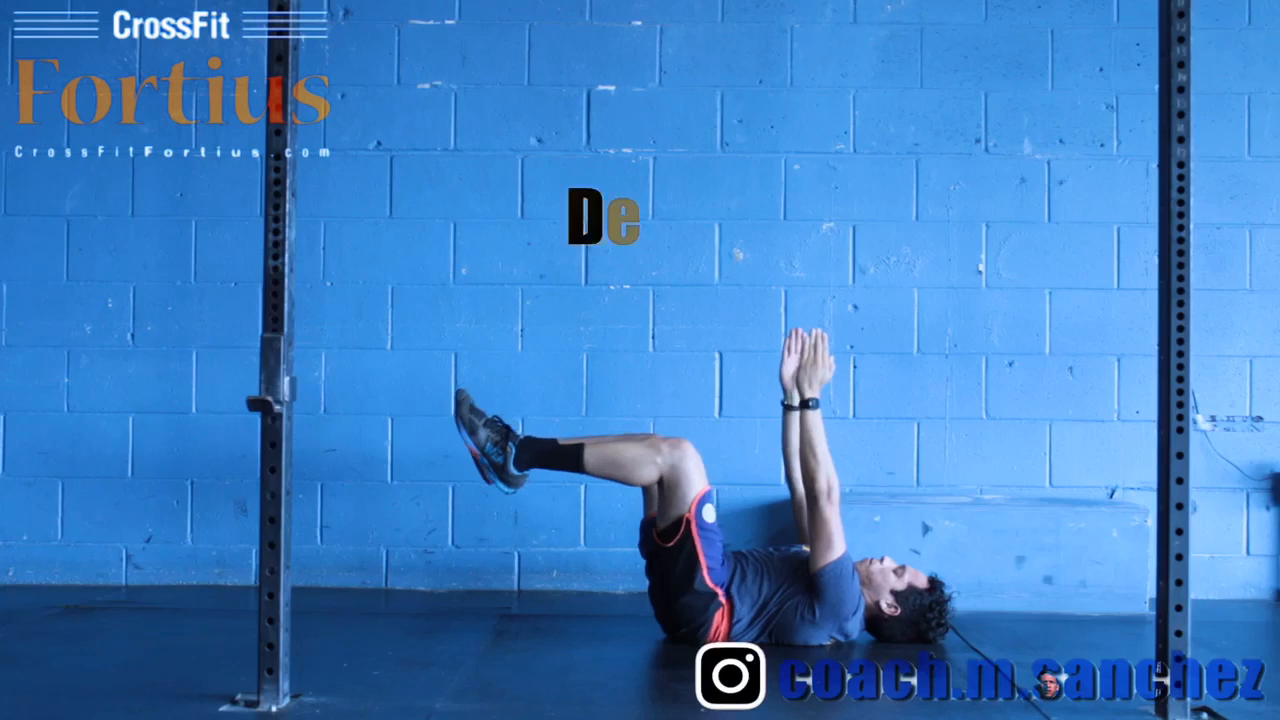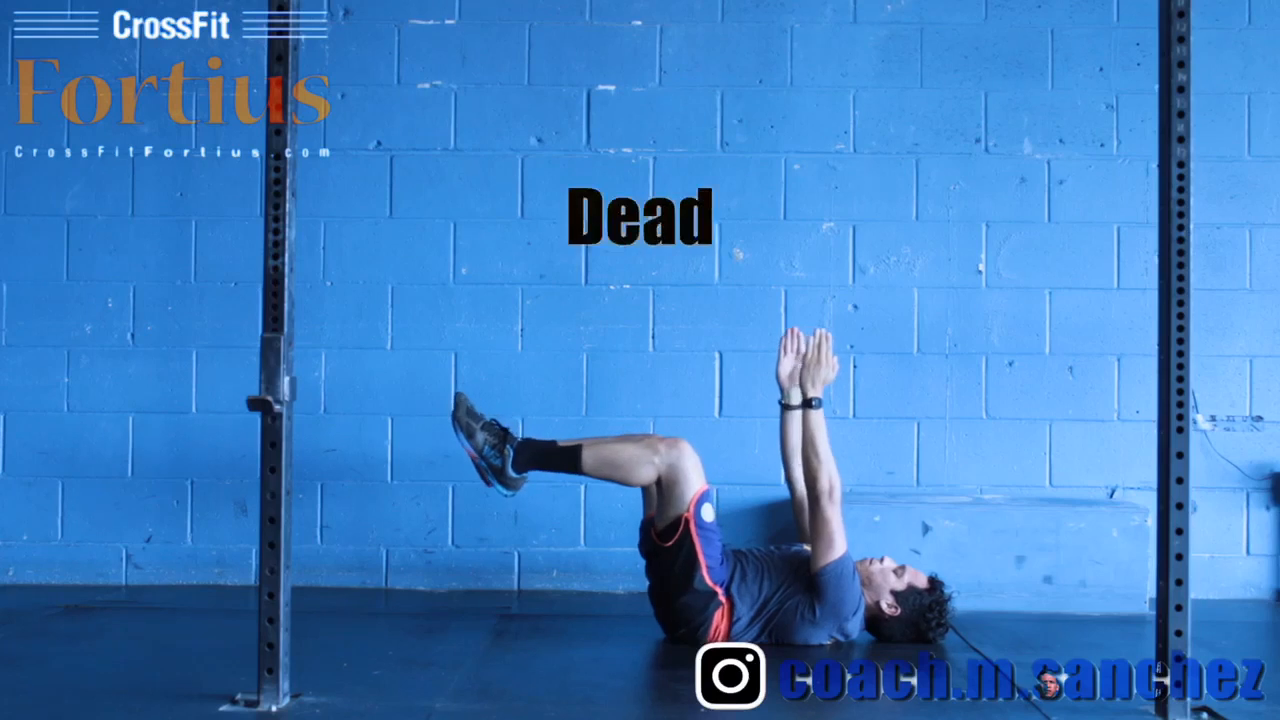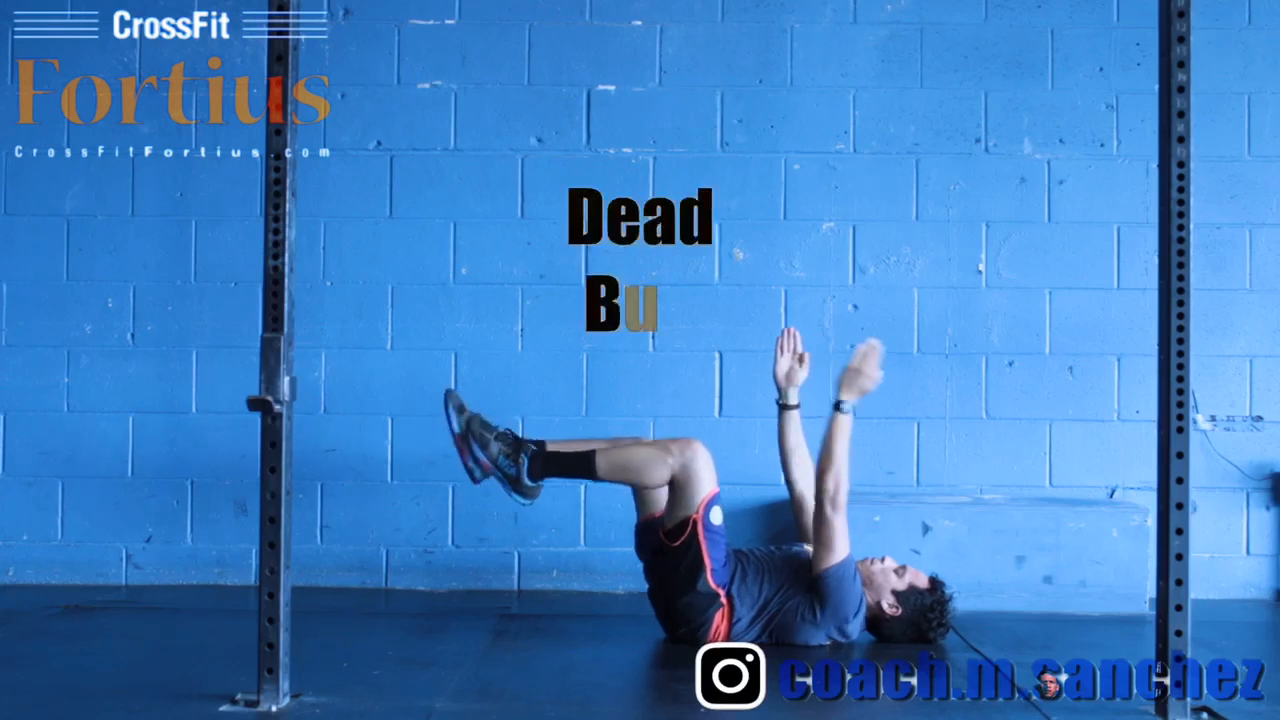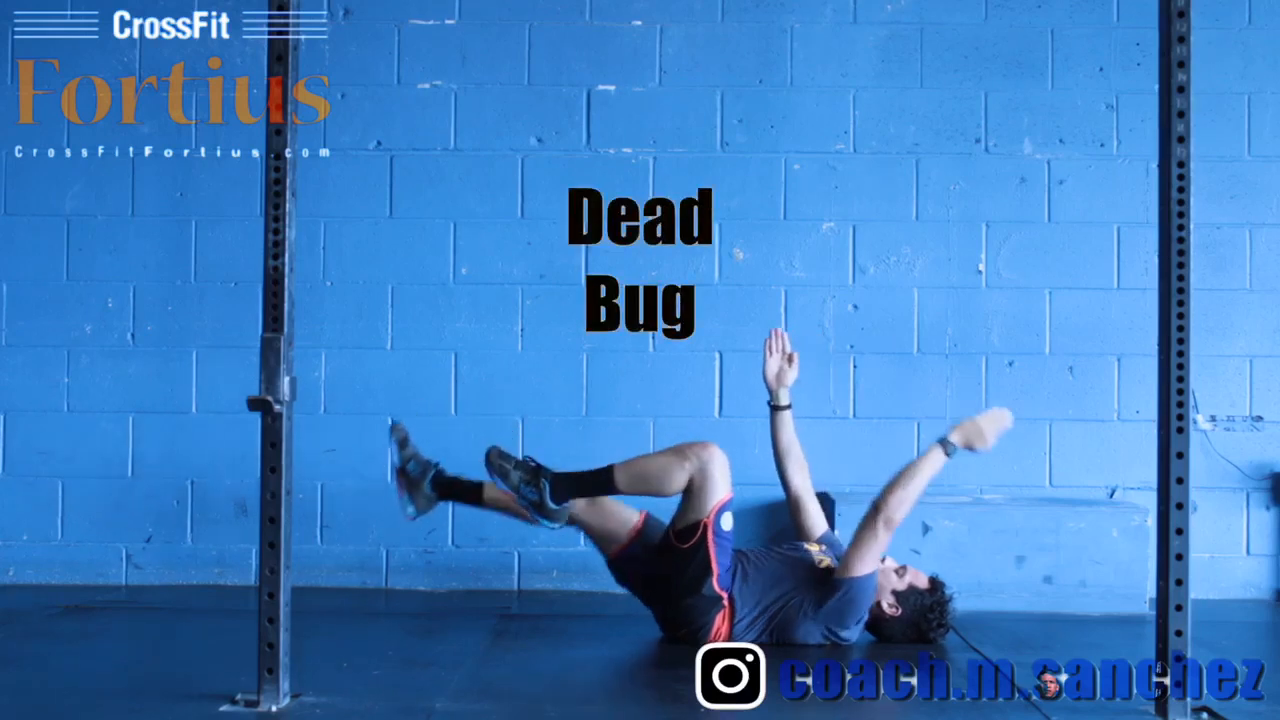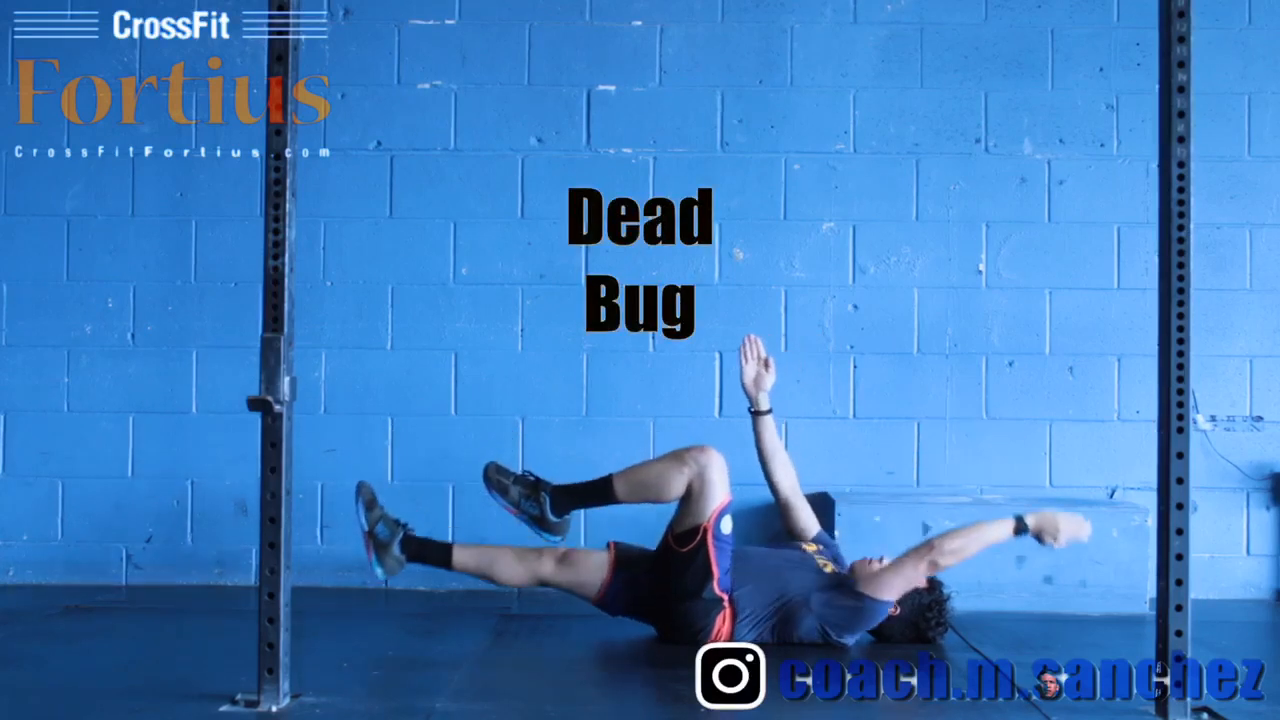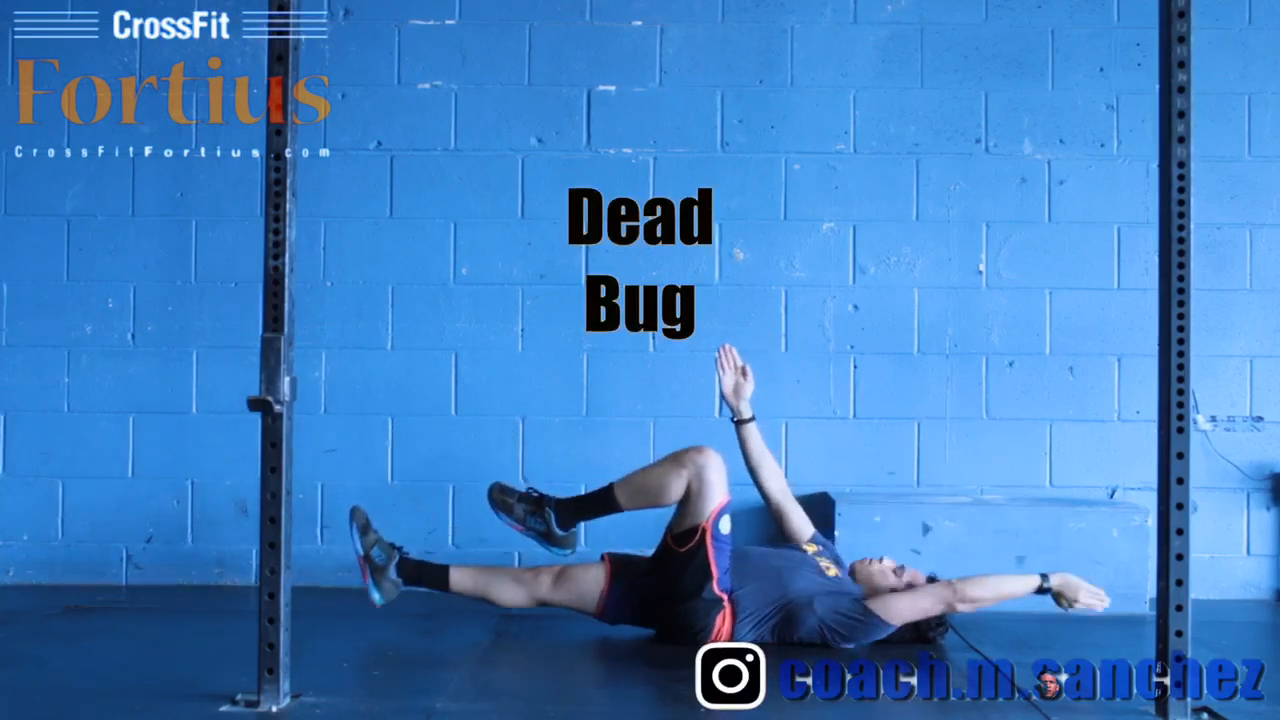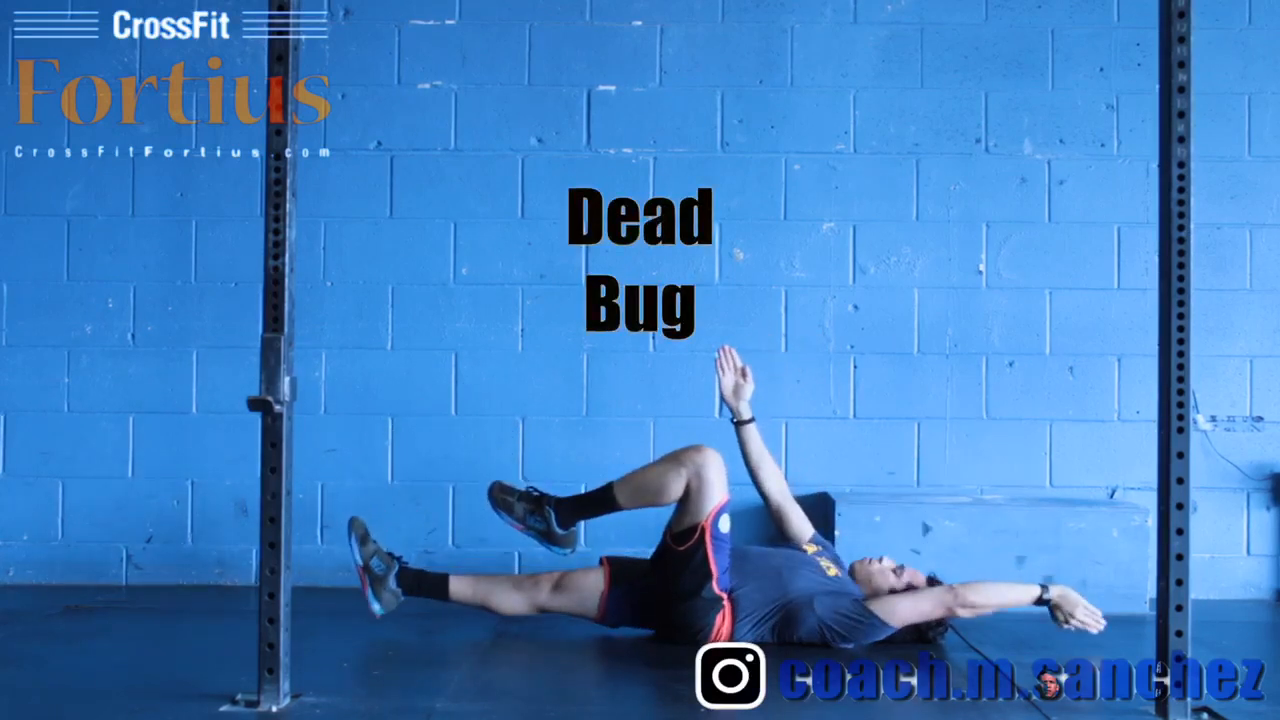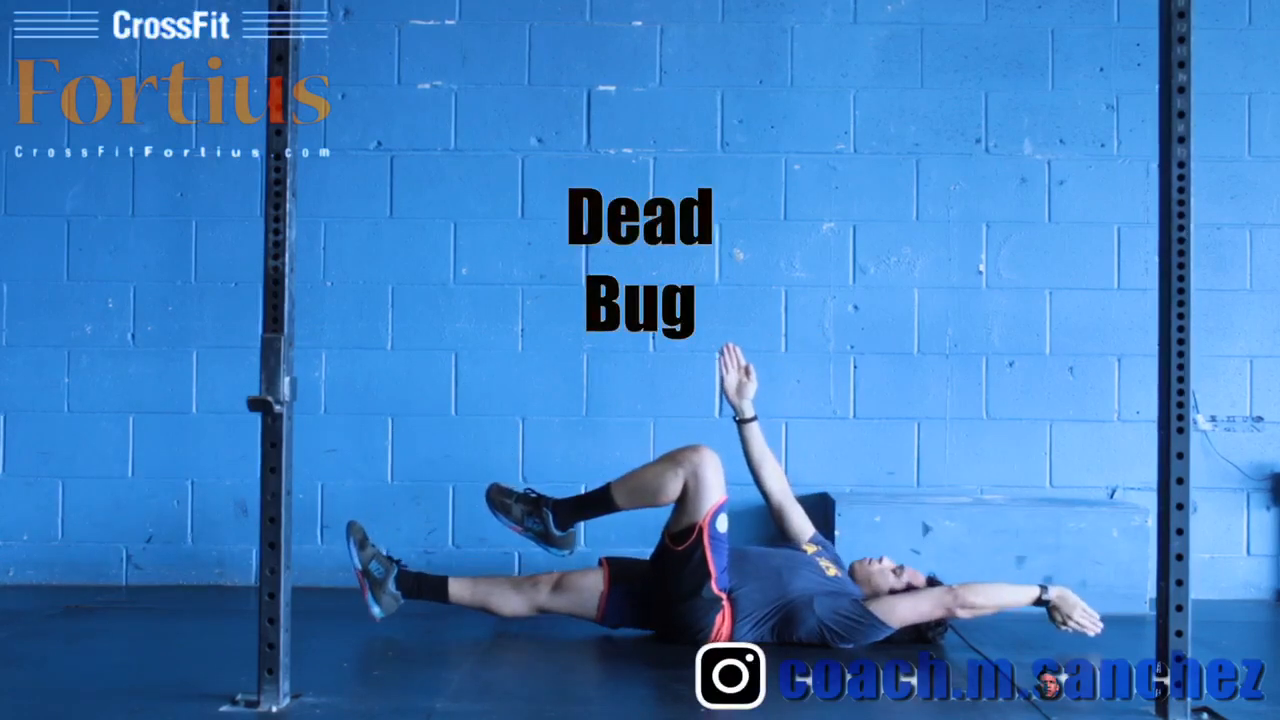
dt=0.4s
person 1, frame 1
left shoulder: (841, 604)
right shoulder: (839, 580)
left elbow: (825, 496)
right elbow: (801, 484)
left wrist: (811, 397)
right wrist: (792, 395)
left hip: (703, 604)
right hip: (697, 588)
left knee: (678, 453)
right knee: (660, 453)
left ankle: (518, 454)
right ankle: (517, 453)
person 1, frame 2
left shoulder: (843, 602)
right shoulder: (839, 579)
left elbow: (826, 495)
right elbow: (801, 484)
left wrist: (813, 395)
right wrist: (791, 393)
left hip: (703, 604)
right hip: (697, 588)
left knee: (674, 453)
right knee: (657, 452)
left ankle: (516, 458)
right ankle: (515, 453)
person 1, frame 3
left shoulder: (842, 605)
right shoulder: (835, 569)
left elbow: (831, 499)
right elbow: (804, 487)
left wrist: (845, 400)
right wrist: (789, 394)
left hip: (701, 603)
right hip: (690, 586)
left knee: (689, 452)
right knee: (639, 451)
left ankle: (531, 467)
right ankle: (504, 455)
person 1, frame 4
left shoulder: (847, 607)
right shoulder: (833, 561)
left elbow: (884, 517)
right elbow: (798, 484)
left wrist: (950, 442)
right wrist: (780, 396)
left hip: (702, 605)
right hip: (682, 585)
left knee: (707, 457)
right knee: (579, 506)
left ankle: (556, 486)
right ankle: (437, 486)
person 1, frame 5
left shoulder: (856, 609)
right shoulder: (832, 563)
left elbow: (933, 553)
right elbow: (786, 486)
left wrist: (1024, 524)
right wrist: (760, 402)
left hip: (703, 606)
right hip: (677, 589)
left knee: (705, 461)
right knee: (549, 562)
left ankle: (556, 500)
right ankle: (407, 547)
person 1, frame 6
left shoulder: (860, 616)
right shoulder: (828, 559)
left elbow: (954, 594)
right elbow: (775, 489)
left wrist: (1048, 581)
right wrist: (743, 410)
left hip: (703, 608)
right hip: (674, 592)
left knee: (702, 462)
right knee: (542, 583)
left ankle: (560, 515)
right ankle: (400, 571)
person 1, frame 7
left shoulder: (860, 615)
right shoulder: (826, 560)
left elbow: (955, 599)
right elbow: (774, 490)
left wrist: (1046, 592)
right wrist: (743, 410)
left hip: (703, 607)
right hip: (673, 591)
left knee: (701, 461)
right knee: (539, 590)
left ankle: (560, 514)
right ankle: (399, 582)
person 1, frame 8
left shoulder: (859, 616)
right shoulder: (827, 560)
left elbow: (954, 602)
right elbow: (777, 488)
left wrist: (1045, 593)
right wrist: (745, 409)
left hip: (704, 608)
right hip: (676, 594)
left knee: (700, 461)
right knee: (541, 591)
left ankle: (560, 515)
right ankle: (399, 585)
